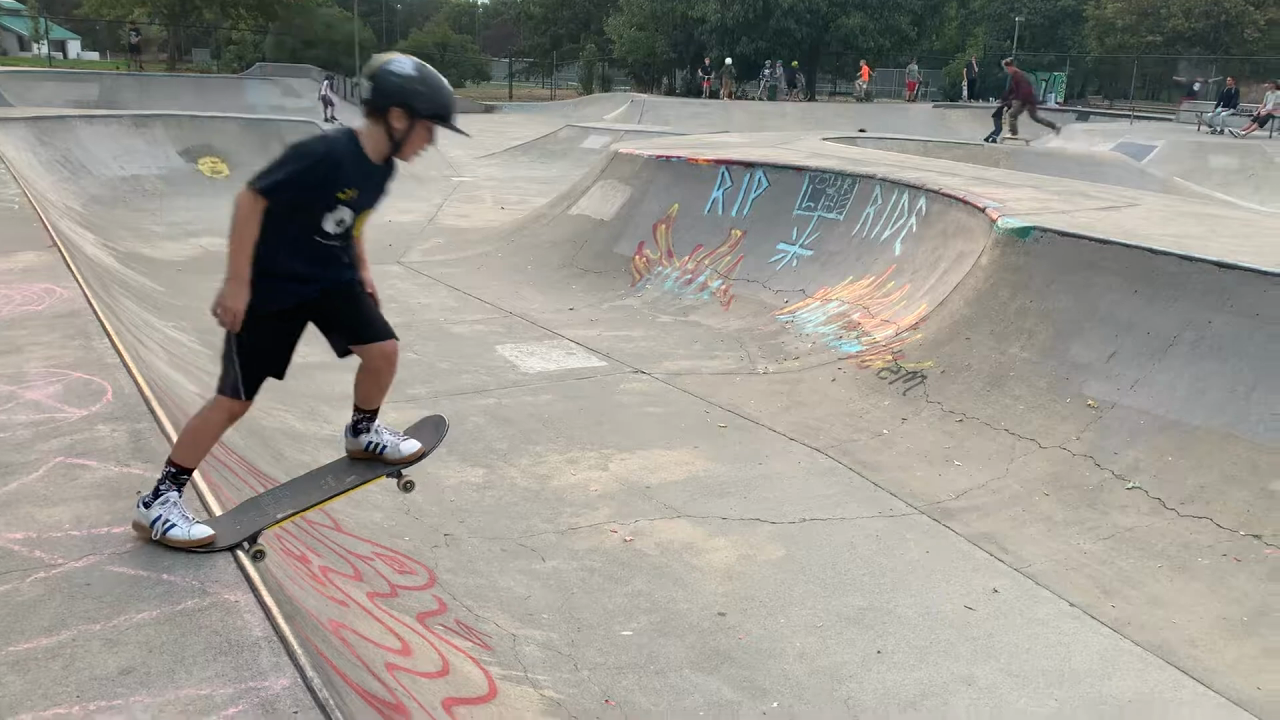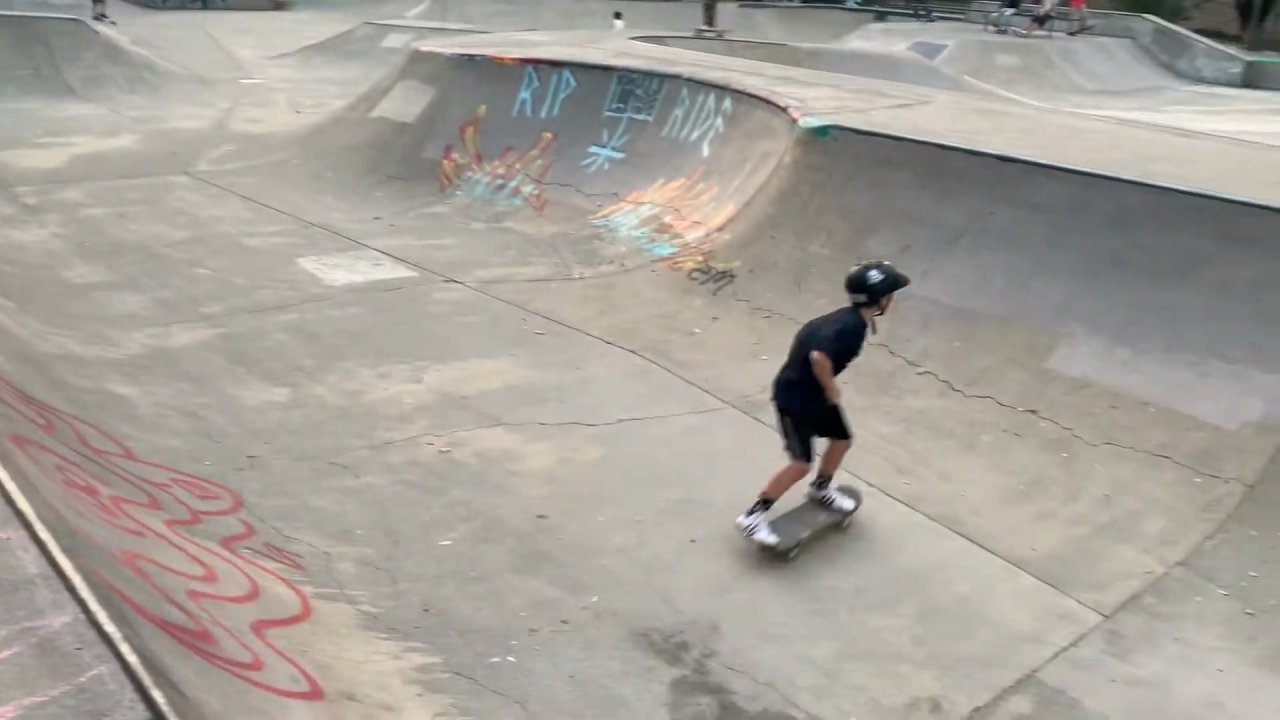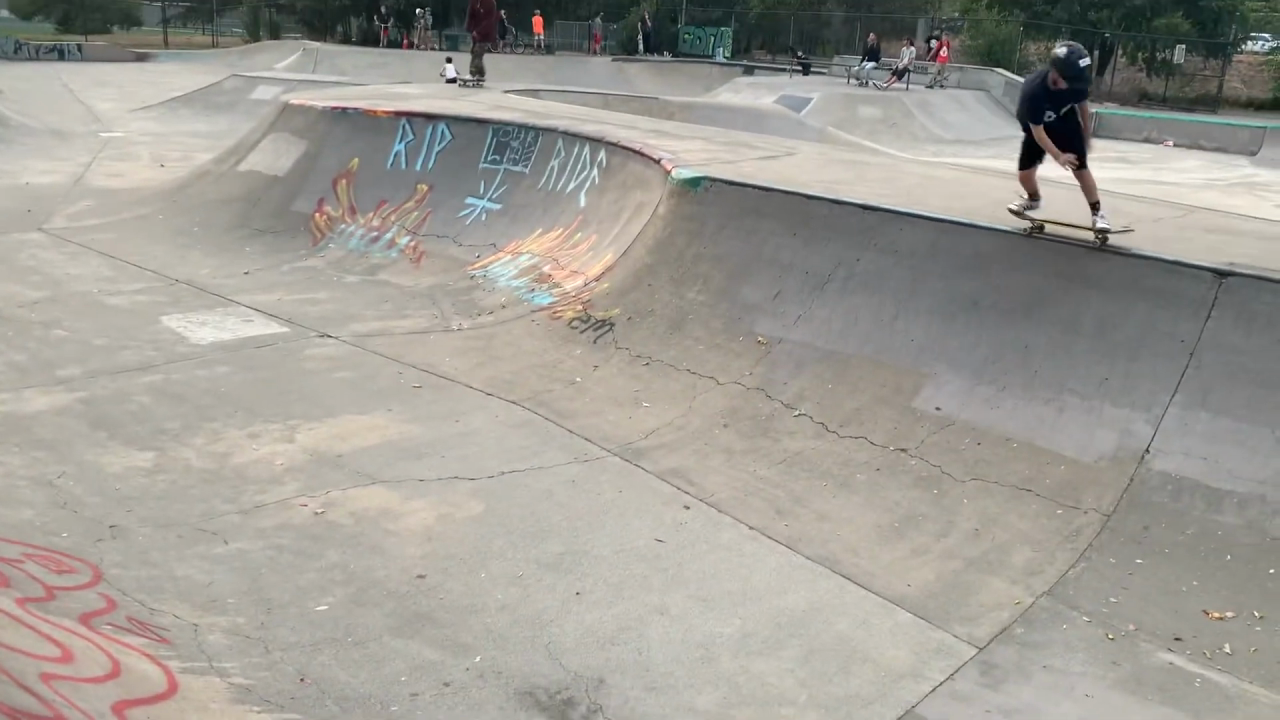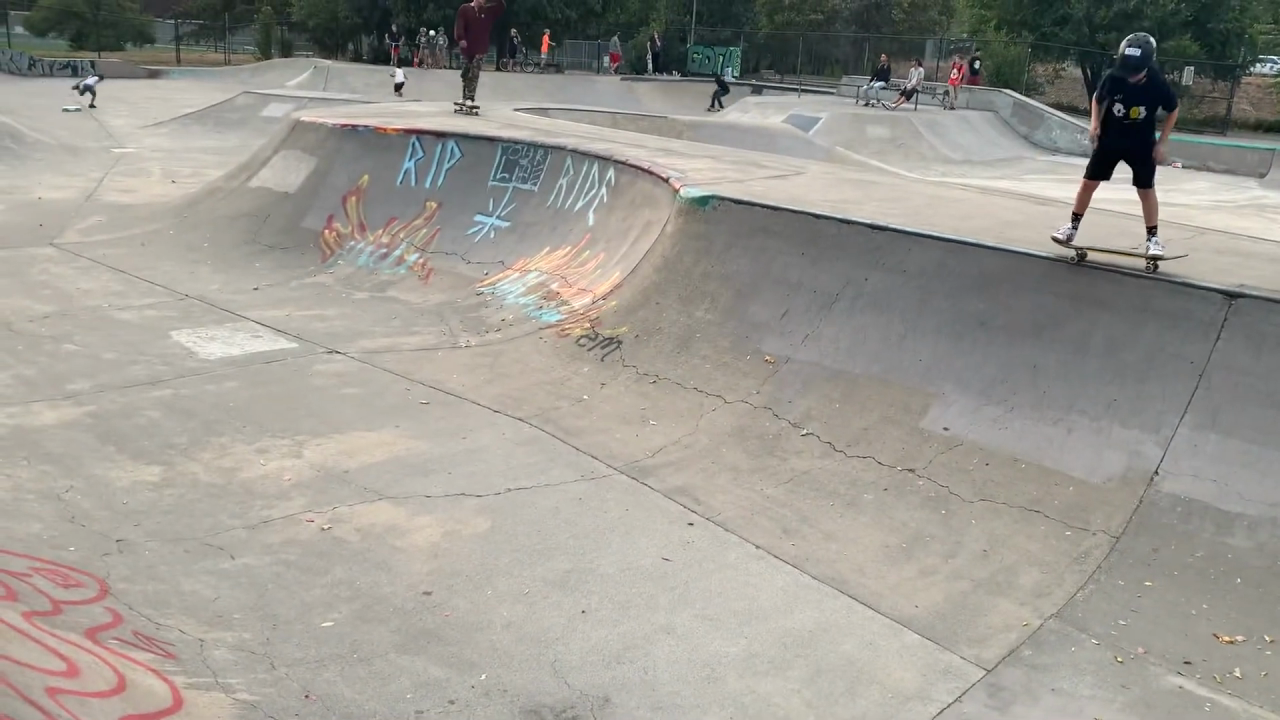
dt=1s
person 1, frame 1
left shoulder: (381, 167)
right shoulder: (326, 154)
right elbow: (252, 198)
left wrist: (361, 269)
right wrist: (236, 281)
left hip: (331, 277)
right hip: (271, 287)
left knee: (384, 350)
right knee: (234, 400)
left ankle: (363, 434)
right ankle: (161, 501)
person 1, frame 2
left shoulder: (846, 318)
right shoulder: (850, 327)
left elbow: (807, 333)
right elbow: (819, 356)
right wrist: (832, 394)
left hip: (811, 389)
right hip: (794, 395)
left knee: (842, 440)
right knee: (801, 464)
left ankle: (820, 488)
right ankle: (754, 515)
person 1, frame 3
left shoulder: (1076, 82)
right shoulder: (1034, 91)
left elbow: (1083, 106)
right elbow: (1037, 130)
left wrist: (1086, 134)
right wrist: (1057, 155)
left hip: (1067, 125)
right hip: (1039, 129)
left knee: (1081, 170)
right knee: (1025, 171)
left ankle: (1097, 213)
right ankle: (1033, 199)
person 1, frame 4
left shoulder: (1158, 84)
right shoulder: (1112, 77)
left elbow: (1173, 111)
right elbow: (1098, 100)
left wrist: (1162, 142)
right wrist: (1095, 125)
left hip: (1142, 144)
right hip: (1109, 140)
left knee: (1146, 189)
right knee: (1088, 182)
left ankle: (1152, 238)
right ankle: (1073, 227)
